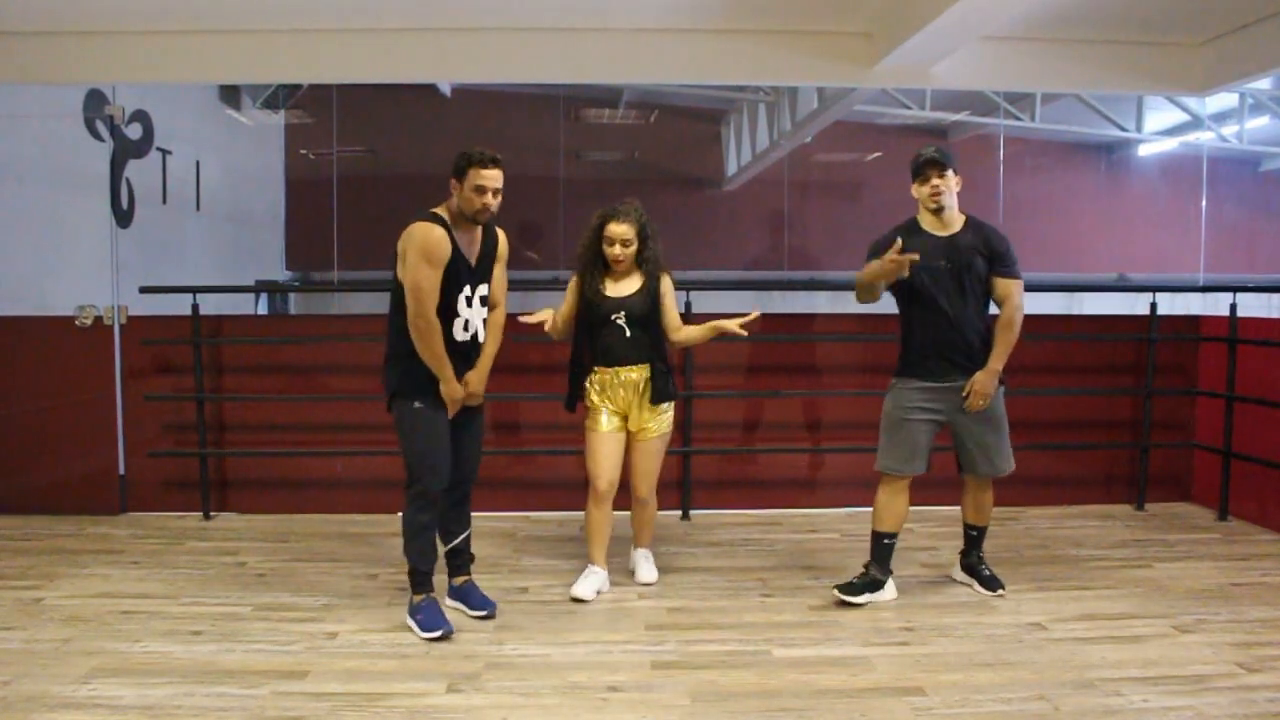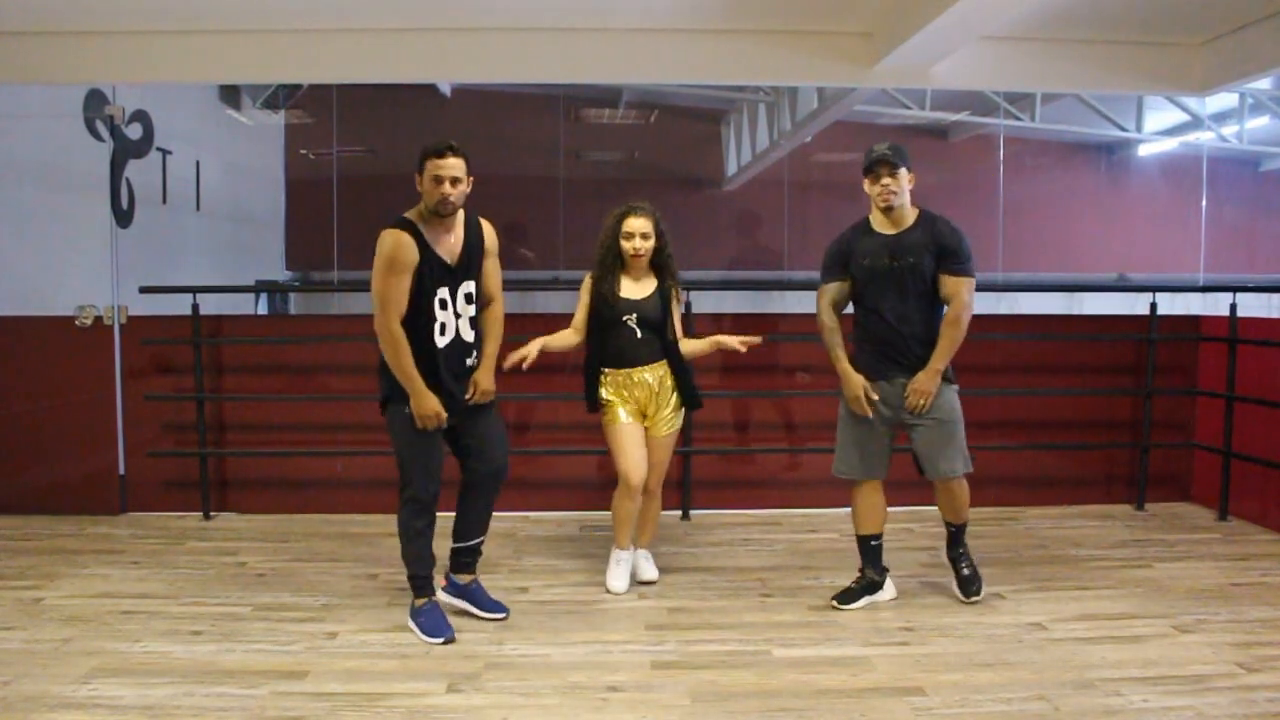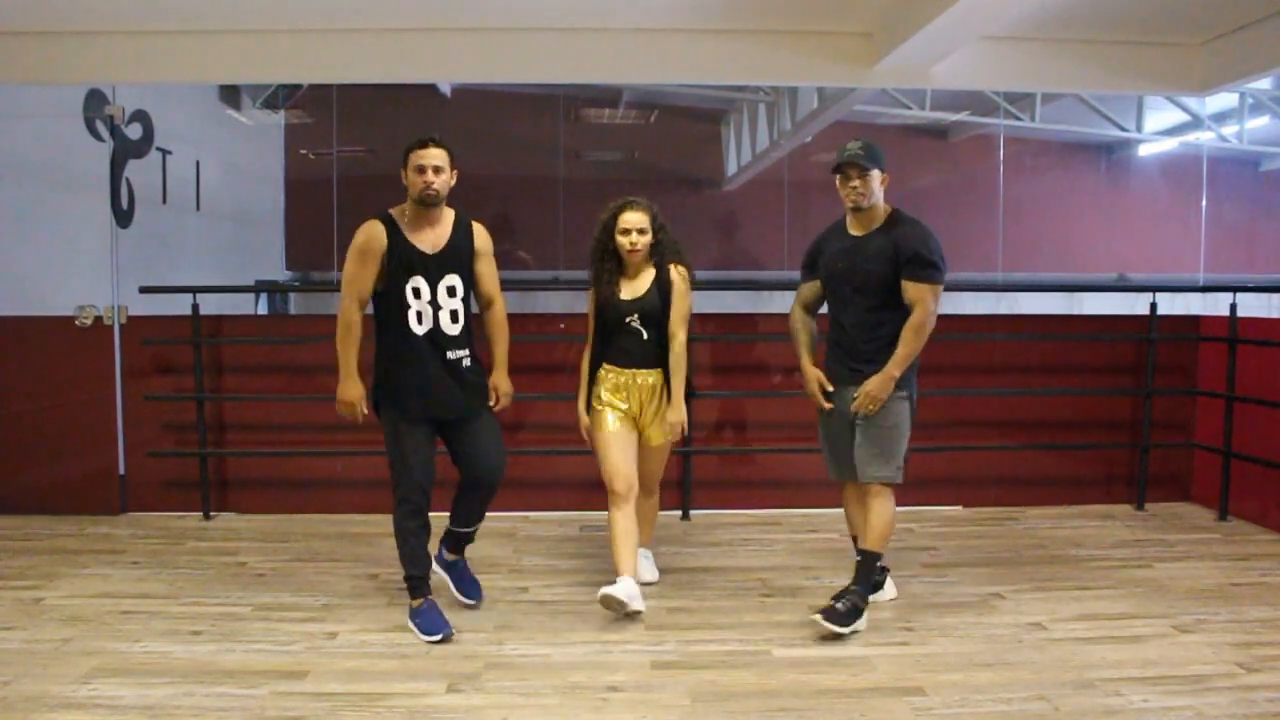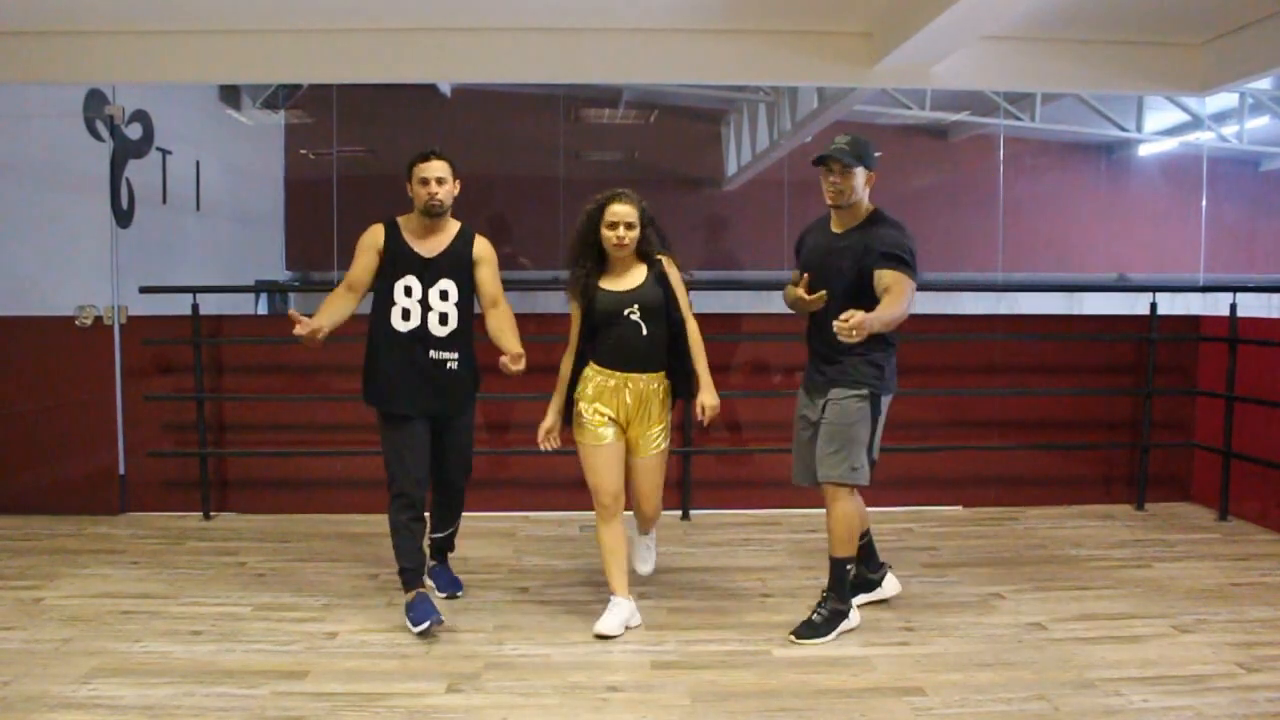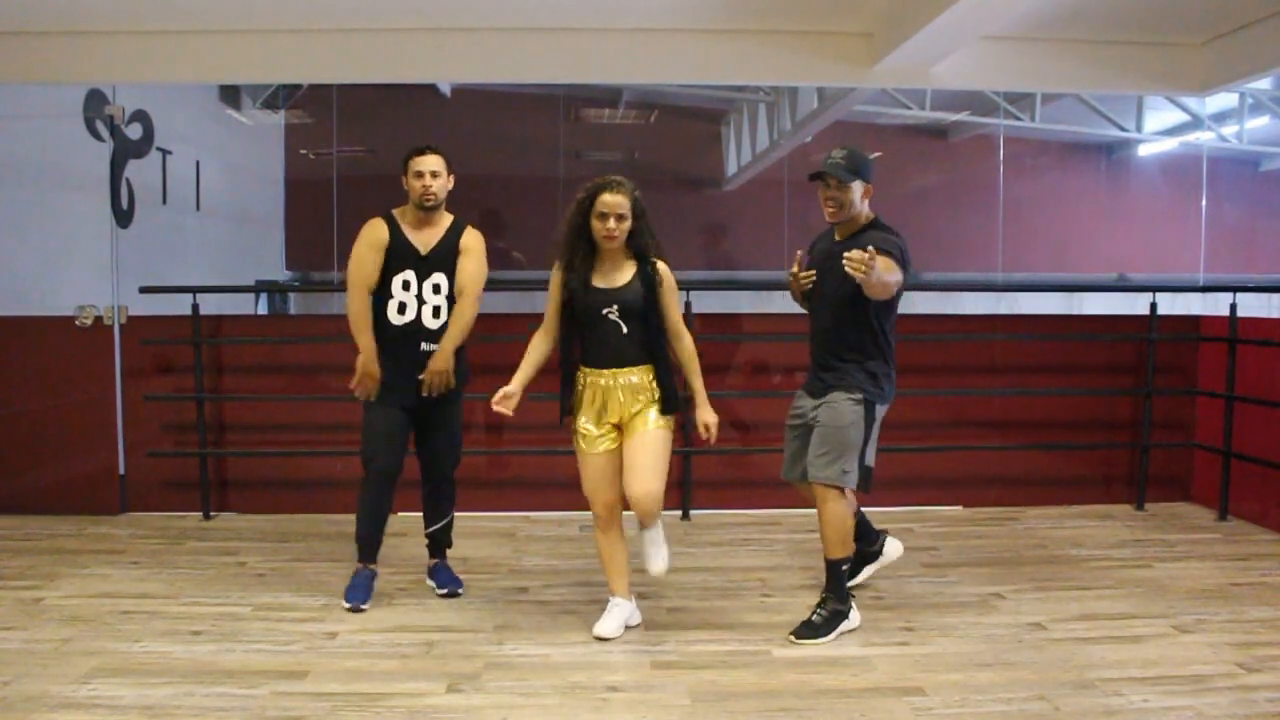
dt=0.3s
person 1, frame 1
left shoulder: (496, 239)
right shoulder: (427, 236)
right elbow: (421, 316)
left wrist: (480, 372)
right wrist: (445, 381)
left hip: (465, 381)
right hip: (418, 382)
left knee: (461, 483)
right knee: (430, 483)
left ankle: (461, 579)
right ankle: (421, 594)
person 1, frame 2
left shoulder: (482, 232)
right shoulder: (398, 241)
left elbow: (491, 302)
right elbow: (387, 323)
left wrist: (487, 366)
right wrist: (417, 393)
left hip: (467, 381)
right hip: (418, 387)
left knee: (490, 469)
right knee: (421, 493)
left ankle: (462, 578)
right ankle: (423, 599)
person 1, frame 3
left shoulder: (474, 234)
right shoulder: (376, 234)
left elbow: (492, 304)
right elbow: (352, 307)
left wrist: (500, 370)
right wrist: (349, 376)
left hip: (463, 381)
right hip: (402, 389)
left knee: (488, 471)
right knee: (413, 493)
left ankle: (452, 554)
right ankle: (419, 598)
person 1, frame 4
left shoulder: (477, 247)
right shoulder: (381, 236)
left elbow: (495, 303)
right elbow: (352, 289)
left wrist: (510, 345)
right wrist: (318, 322)
left hip: (454, 386)
right hip: (397, 387)
left knee: (452, 481)
right knee: (407, 489)
left ankle: (440, 561)
right ankle: (414, 590)
person 1, frame 5
left shoulder: (468, 238)
right shoulder: (378, 230)
left elbow: (468, 299)
right elbow: (359, 292)
left wrist: (446, 352)
right wrist: (367, 354)
left hip: (442, 374)
right hip: (389, 377)
left knee: (441, 472)
right knee: (380, 470)
left ankle: (438, 559)
right ankle: (366, 565)
person 2, frame 1
left shoulder: (990, 240)
right shoulder: (898, 243)
left elbow: (1012, 307)
right elbow: (864, 292)
left wrist: (993, 370)
right wrist: (880, 273)
left hip: (975, 379)
right hip: (914, 381)
left knee: (981, 475)
right knee: (894, 475)
left ankle: (971, 560)
right ankle: (877, 573)
person 2, frame 2
left shoulder: (943, 235)
right shoulder: (848, 243)
left elbow: (959, 307)
right elbow: (827, 307)
left wrist: (933, 373)
right wrist: (844, 370)
left hip: (928, 378)
right hip: (868, 379)
left knee: (950, 474)
right knee: (866, 477)
left ankle: (958, 553)
right ankle: (873, 575)
person 2, frame 3
left shoulder: (912, 237)
right shoulder: (825, 243)
left elbow: (924, 313)
right elbow: (802, 306)
left wrist: (888, 377)
right wrist: (806, 364)
left hip: (887, 382)
right hip: (837, 381)
left knee: (876, 483)
right knee: (852, 480)
left ankle: (861, 594)
right ankle: (872, 579)
person 2, frame 4
left shoulder: (887, 237)
right shoulder: (812, 234)
left elbow: (900, 298)
right elbow: (797, 288)
left wrist: (872, 320)
right wrist: (796, 298)
left hip: (861, 381)
right hip: (816, 378)
left knee: (838, 483)
right knee: (827, 483)
left ankle: (839, 601)
right ankle: (872, 573)
person 2, frame 5
left shoulder: (883, 242)
right shoulder: (823, 241)
left elbow: (887, 283)
left wrist: (871, 274)
right wrist: (797, 286)
left hip: (858, 385)
right hip: (817, 381)
left knee: (828, 485)
right knee: (806, 478)
left ankle: (838, 604)
right ankle: (872, 542)
person 3, frame 1
left shoulder: (657, 281)
right shoulder: (584, 280)
left elbow: (676, 333)
right elbow: (565, 329)
left wrist: (718, 327)
right wrist: (550, 317)
left hip: (649, 389)
right hip: (601, 391)
left knee: (643, 490)
right knee: (601, 486)
left ankle: (642, 550)
right ankle: (596, 568)
person 3, frame 2
left shoulder: (667, 286)
right shoulder: (597, 282)
left elbow: (678, 342)
right elbow: (577, 333)
left wrist: (716, 342)
right wrist: (540, 343)
left hip: (663, 388)
right hip: (616, 390)
left knee: (652, 484)
right knee: (632, 478)
left ankle: (643, 551)
right ankle: (620, 550)
person 3, frame 3
left shoulder: (673, 275)
right shoulder: (602, 284)
left elbow: (678, 337)
right elbow: (591, 343)
left wrist: (677, 401)
right wrist: (581, 399)
left hip: (657, 390)
right hip: (612, 391)
left knee: (649, 484)
right knee: (620, 487)
left ankle: (642, 550)
right ankle: (625, 582)
person 3, frame 4
left shoulder: (661, 270)
right shoulder: (584, 284)
left elbow: (688, 330)
right elbow: (574, 349)
left wrist: (706, 387)
right wrist: (555, 409)
left hip: (652, 398)
right hip: (598, 396)
left knee: (645, 505)
right knee: (606, 502)
left ankle: (645, 533)
right ankle: (621, 601)
person 3, frame 5
left shoulder: (655, 271)
right shoulder: (568, 272)
left elbow: (679, 336)
right elbow: (548, 333)
left wrist: (702, 401)
right wrist: (517, 384)
left hip: (646, 394)
right hip: (593, 397)
left knee: (644, 498)
right knee: (604, 510)
left ankle: (650, 525)
right ankle: (622, 602)
